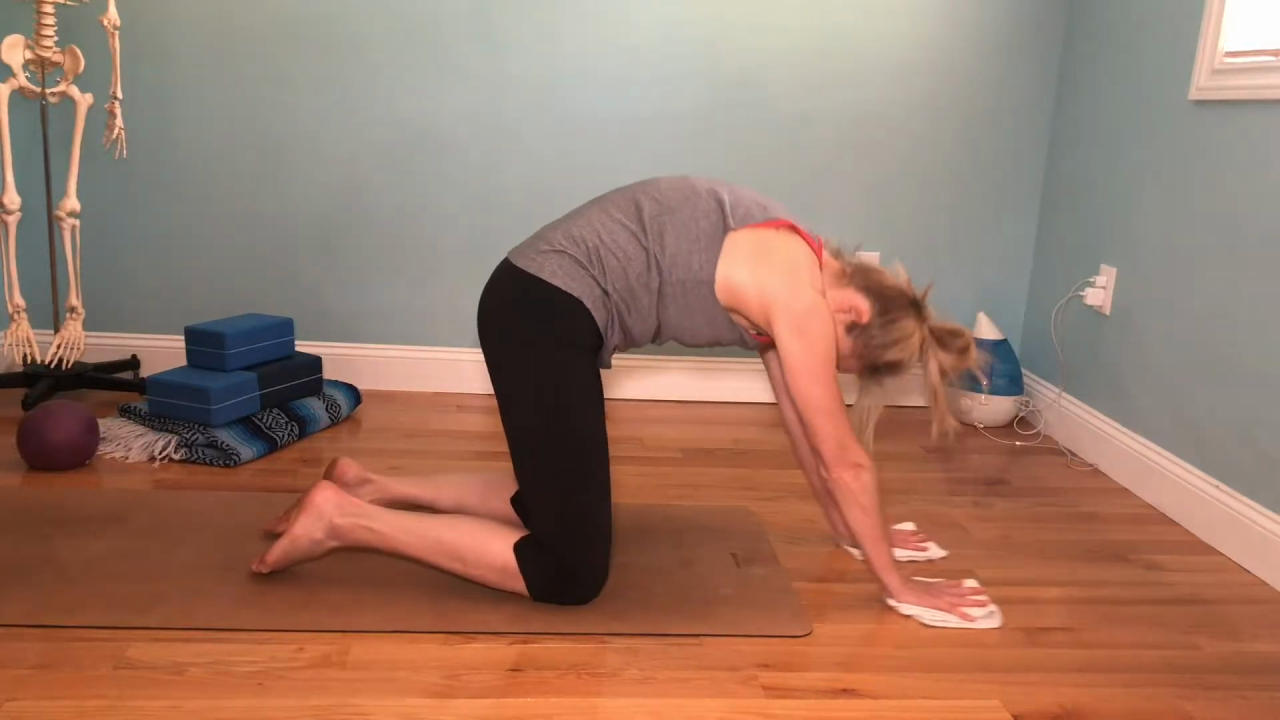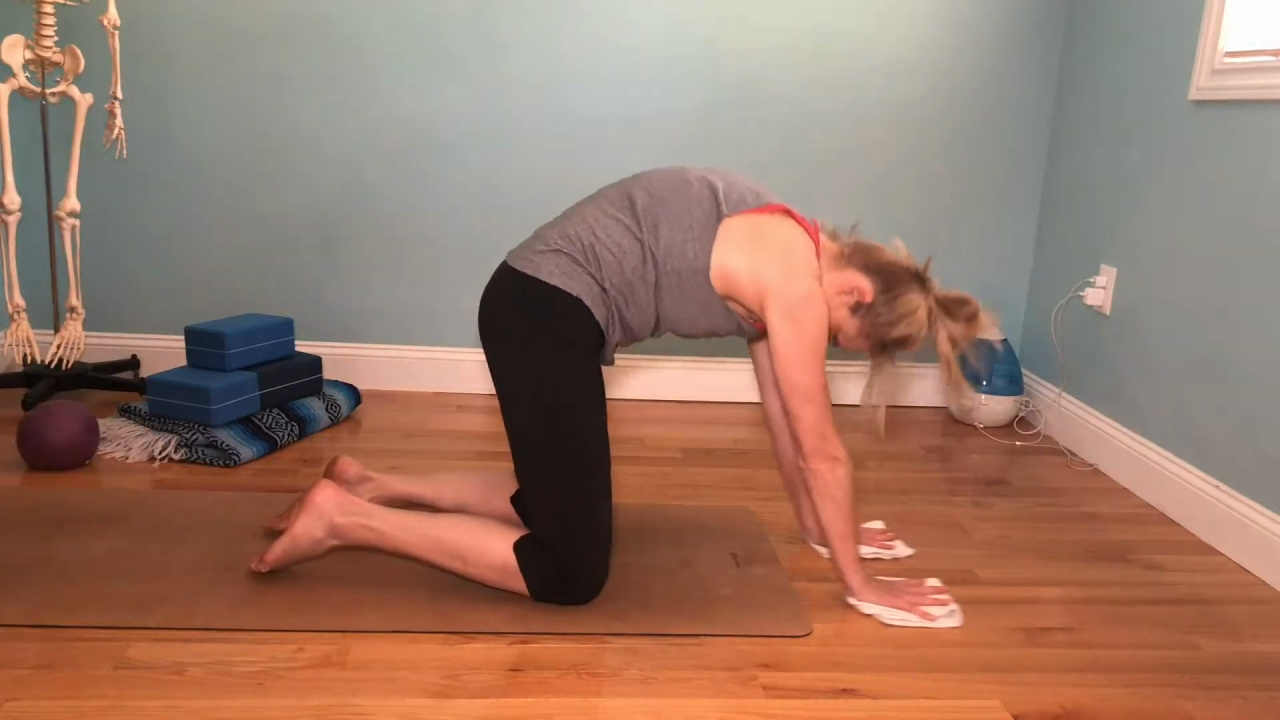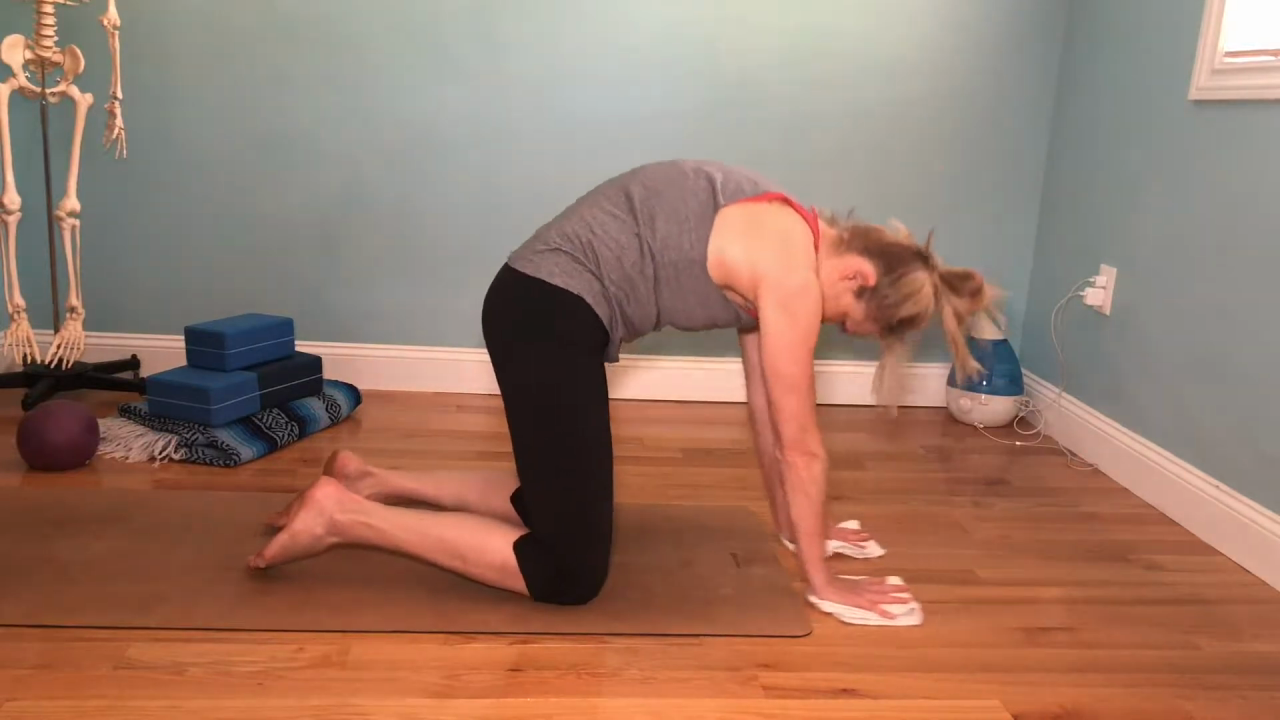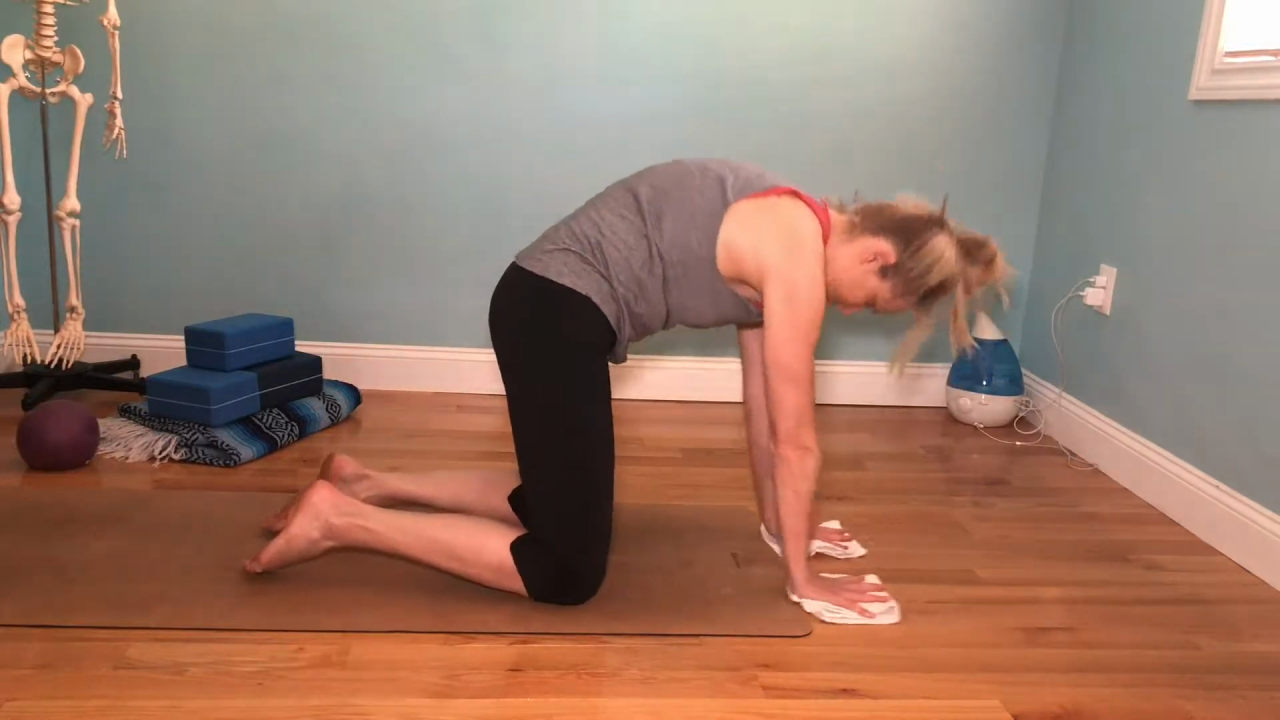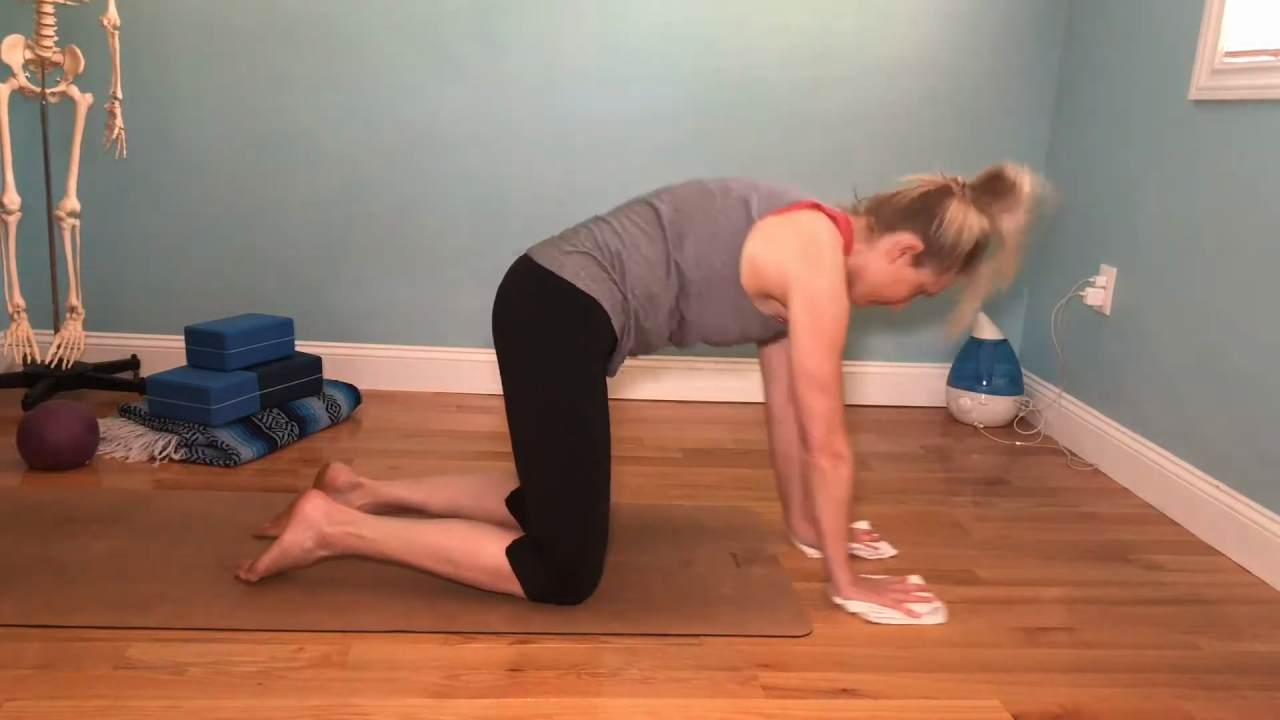
dt=0.1s
person 1, frame 1
left shoulder: (786, 274)
right shoulder: (798, 289)
left elbow: (804, 432)
right elbow: (843, 455)
left wrist: (850, 526)
right wrist: (898, 584)
left hip: (539, 302)
right hip: (545, 314)
left knee: (557, 503)
right knee: (570, 571)
left ankle: (369, 485)
right ankle: (346, 519)
person 1, frame 2
left shoulder: (782, 253)
right shoulder: (793, 275)
left elbow: (781, 417)
right elbow: (820, 448)
left wrist: (821, 526)
right wrist: (855, 579)
left hip: (541, 304)
right hip: (545, 313)
left knee: (561, 502)
right knee: (572, 571)
left ankle: (373, 486)
right ankle: (346, 520)
person 1, frame 3
left shoulder: (781, 245)
right shoulder: (789, 265)
left elbow: (766, 411)
right elbow: (801, 444)
left wrist: (790, 523)
right wrist: (822, 577)
left hip: (544, 303)
right hip: (549, 313)
left knee: (560, 500)
right knee: (571, 571)
left ankle: (372, 480)
right ankle: (346, 516)
person 1, frame 4
left shoulder: (789, 232)
right shoulder: (796, 252)
left elbow: (764, 404)
right elbow: (794, 437)
left wrist: (780, 522)
right wrist: (805, 576)
left hip: (550, 304)
right hip: (558, 313)
left knee: (557, 502)
right knee: (567, 572)
left ankle: (370, 483)
right ankle: (340, 520)
person 1, frame 5
left shoulder: (811, 246)
right shoulder: (821, 267)
left elbow: (785, 413)
right elbow: (826, 446)
left wrist: (807, 527)
right wrist: (845, 579)
left hip: (556, 300)
right hip: (562, 310)
left knee: (557, 504)
right knee: (564, 572)
left ankle: (366, 491)
right ankle: (336, 527)
